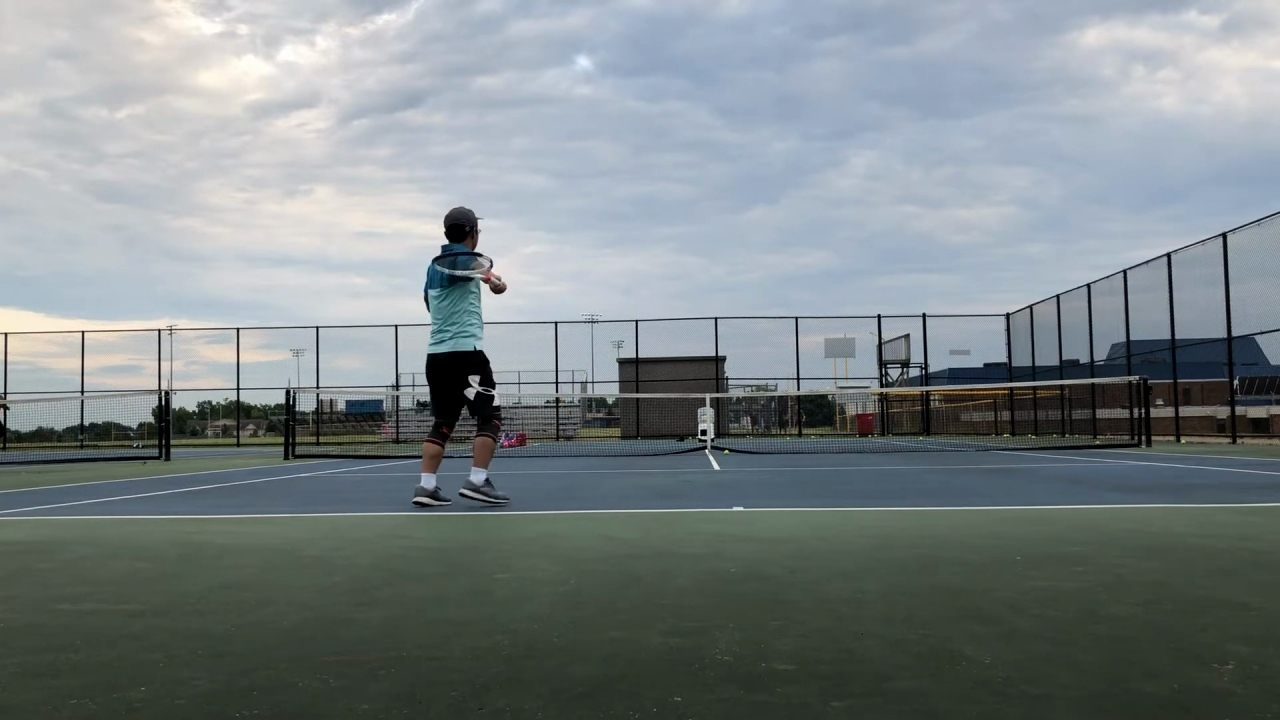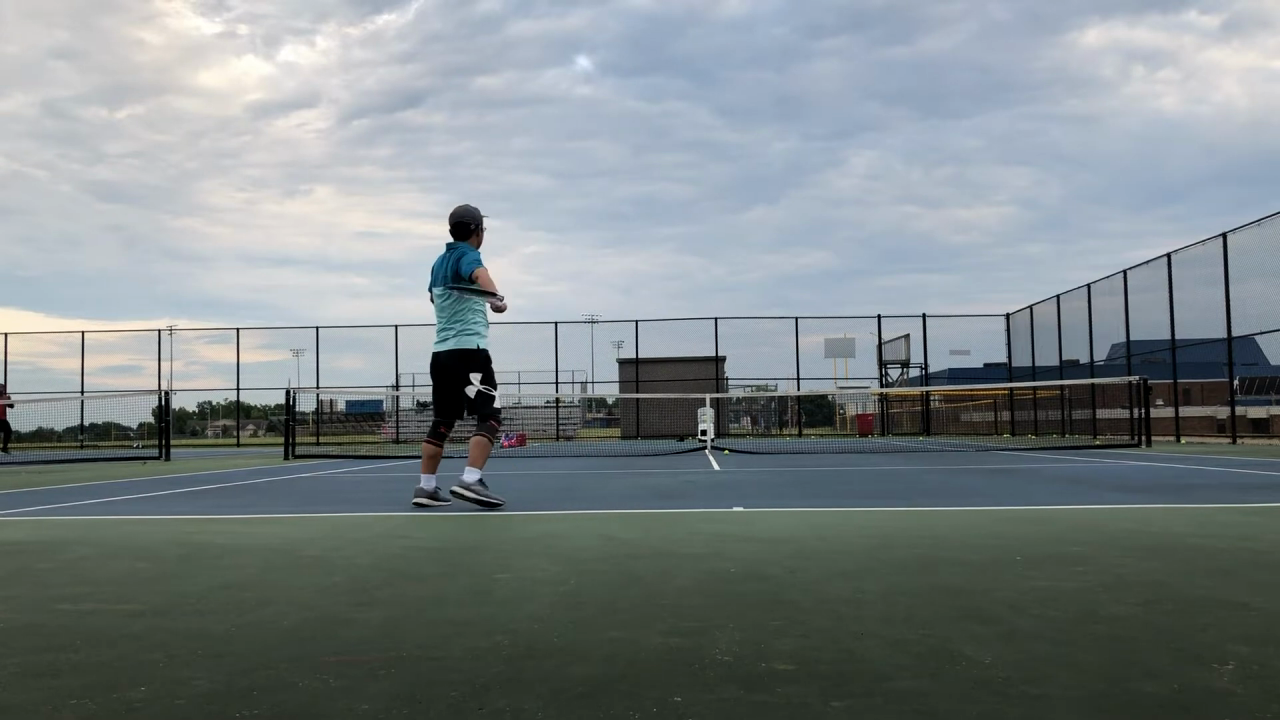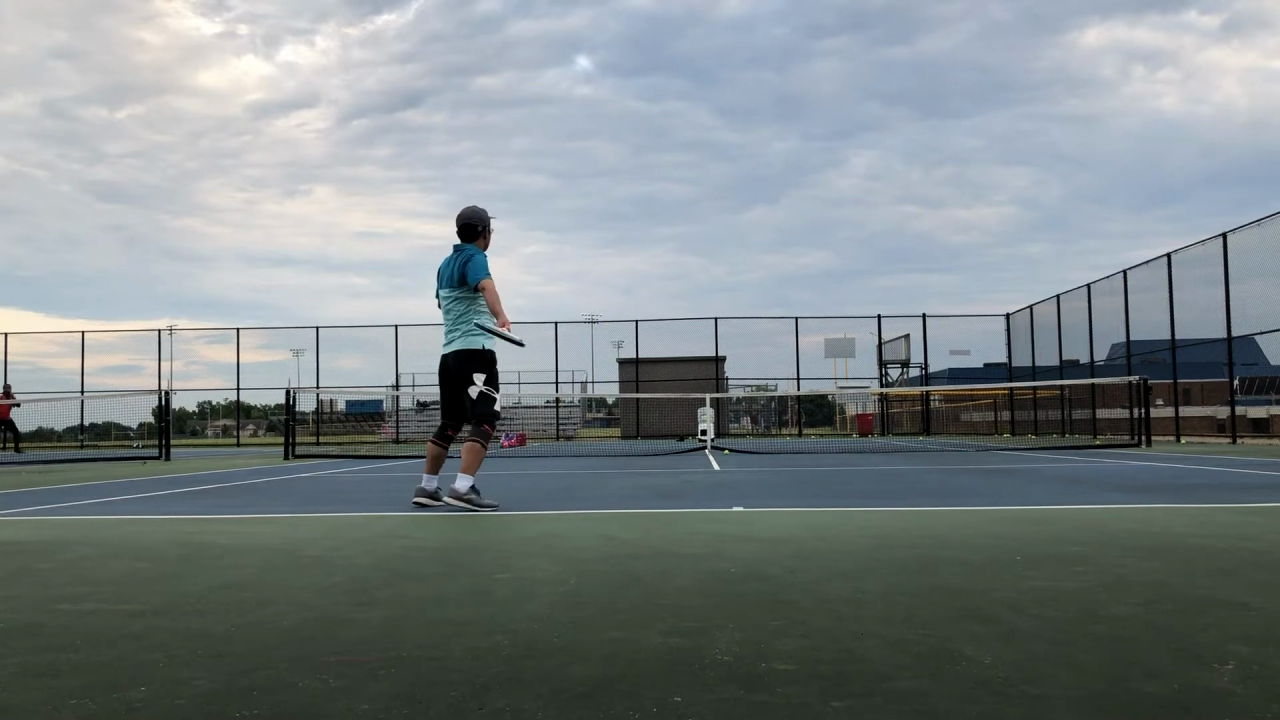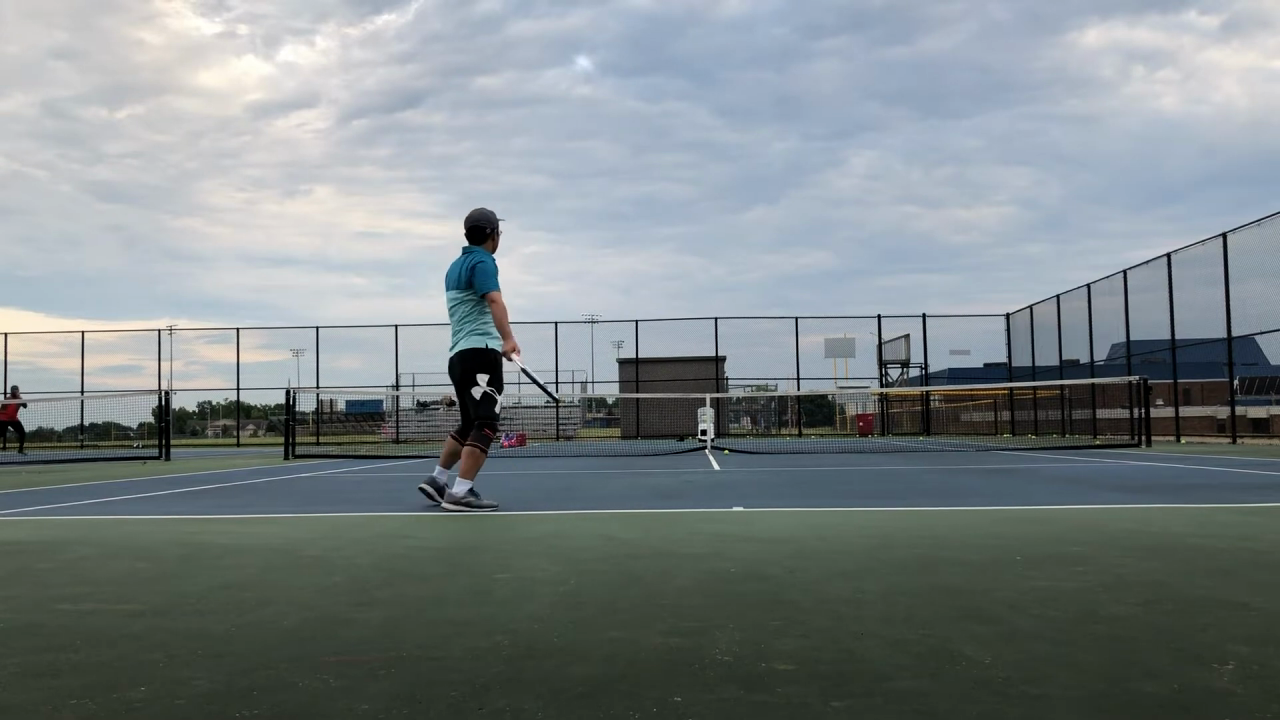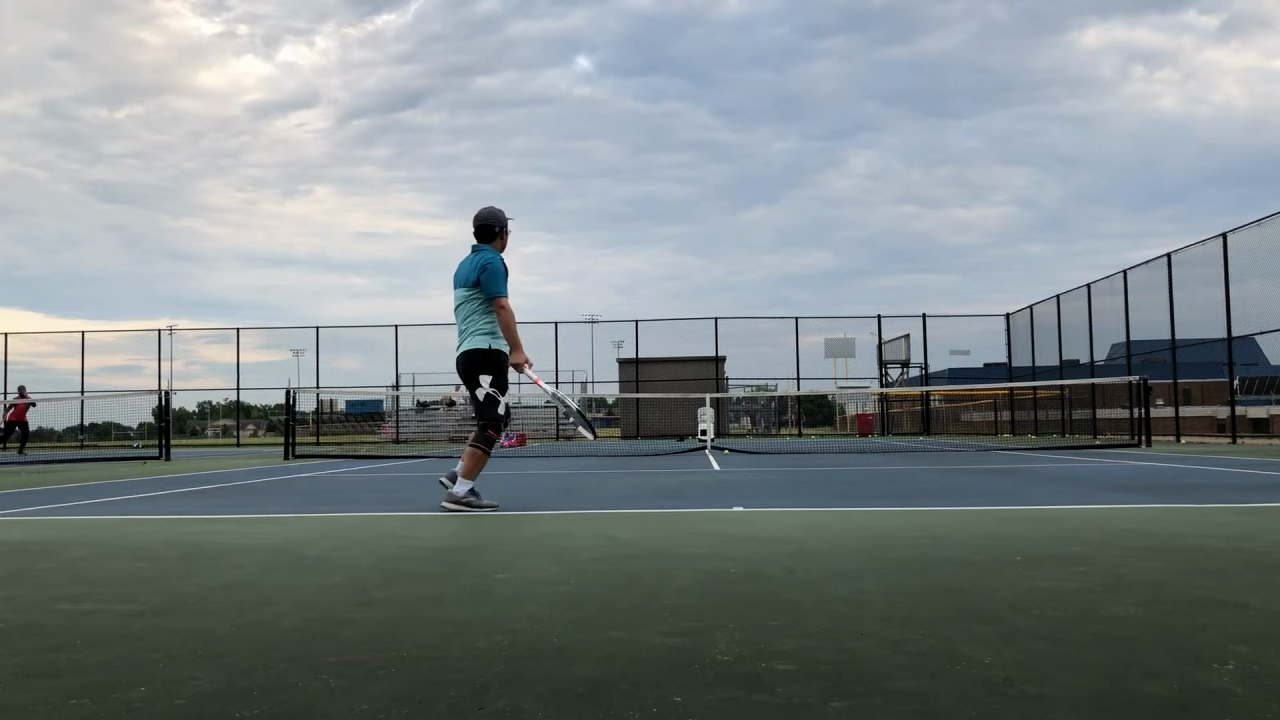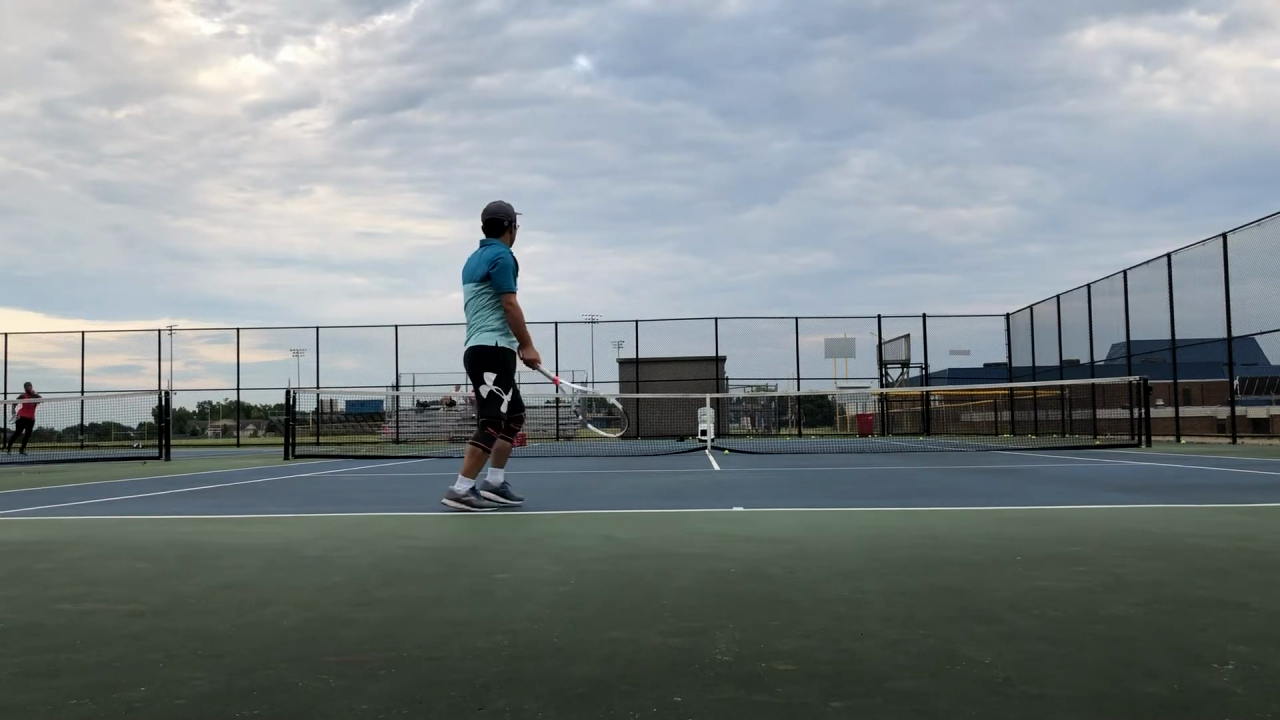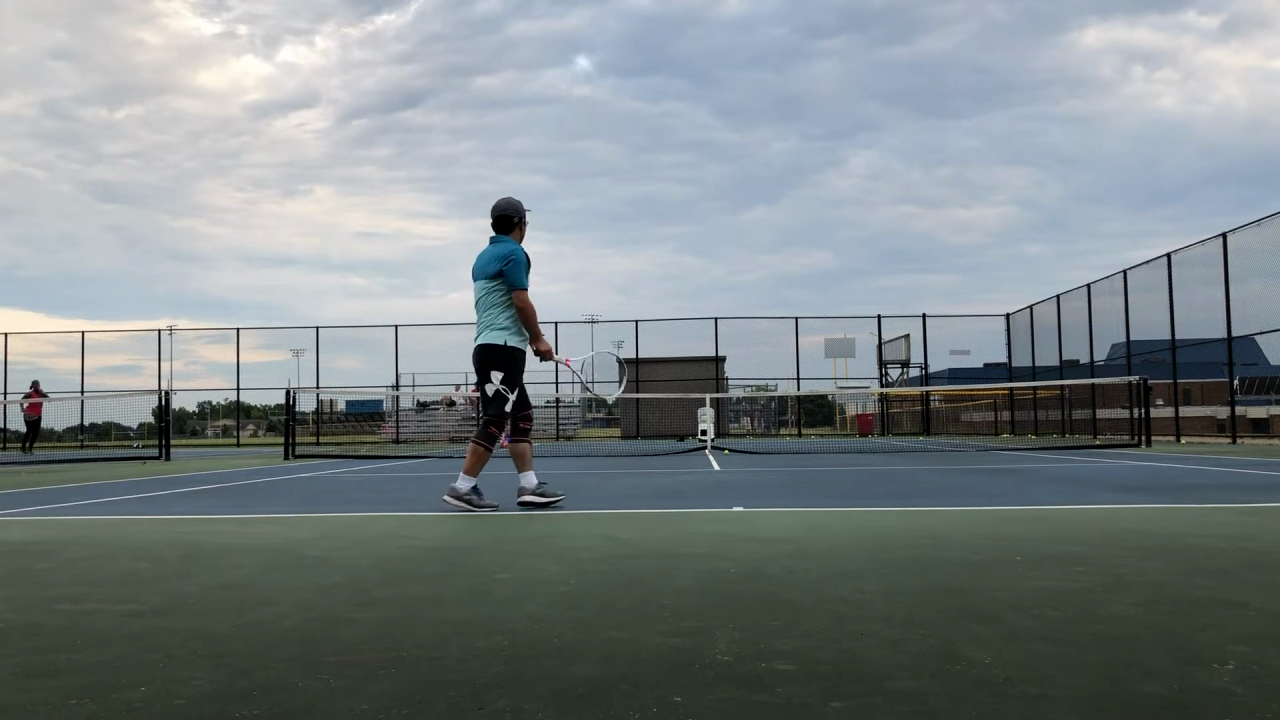
dt=0.1s
person 1, frame 1
left shoulder: (435, 265)
right wrist: (492, 279)
left hip: (436, 355)
right hip: (465, 353)
left knee: (443, 423)
right knee: (489, 418)
left ankle: (426, 486)
right ankle: (478, 481)
person 1, frame 2
left shoulder: (439, 262)
right shoulder: (467, 256)
right elbow: (481, 276)
right wrist: (494, 297)
left hip: (441, 354)
right hip: (468, 351)
left knee: (442, 423)
right knee: (488, 418)
left ankle: (426, 488)
right ankle: (471, 482)
person 1, frame 3
left shoulder: (446, 264)
right shoulder: (474, 258)
right elbow: (486, 286)
right wrist: (500, 315)
left hip: (450, 355)
right hip: (475, 352)
left knee: (450, 425)
right knee: (484, 422)
left ankle: (427, 487)
right ankle: (463, 489)
person 1, frame 4
left shoulder: (457, 265)
right shoulder: (482, 262)
right elbow: (494, 301)
right wrist: (508, 337)
left hip: (461, 355)
right hip: (481, 353)
left knee: (469, 423)
right knee: (486, 424)
left ankle: (437, 480)
right ankle: (459, 492)
person 1, frame 5
left shoulder: (465, 264)
right shoulder: (492, 262)
right elbow: (501, 307)
right wrist: (516, 349)
left hip: (467, 355)
right hip: (486, 354)
left knee: (489, 422)
right knee: (491, 424)
left ankle: (457, 475)
right ankle: (460, 493)
person 1, frame 6
left shoulder: (474, 259)
right shoulder: (502, 257)
right elbow: (509, 305)
left wrist: (518, 344)
right wrist: (527, 346)
left hip: (481, 350)
right hip: (493, 350)
left knee: (514, 416)
right knee: (491, 421)
left ankle: (493, 481)
right ankle: (462, 489)
person 1, frame 7
left shoulder: (484, 256)
right shoulder: (514, 253)
right elbow: (521, 302)
left wrist: (529, 337)
right wrist: (539, 339)
left hip: (490, 348)
right hip: (502, 349)
left knee: (522, 417)
right knee: (495, 421)
left ankle: (530, 486)
right ankle: (463, 488)
